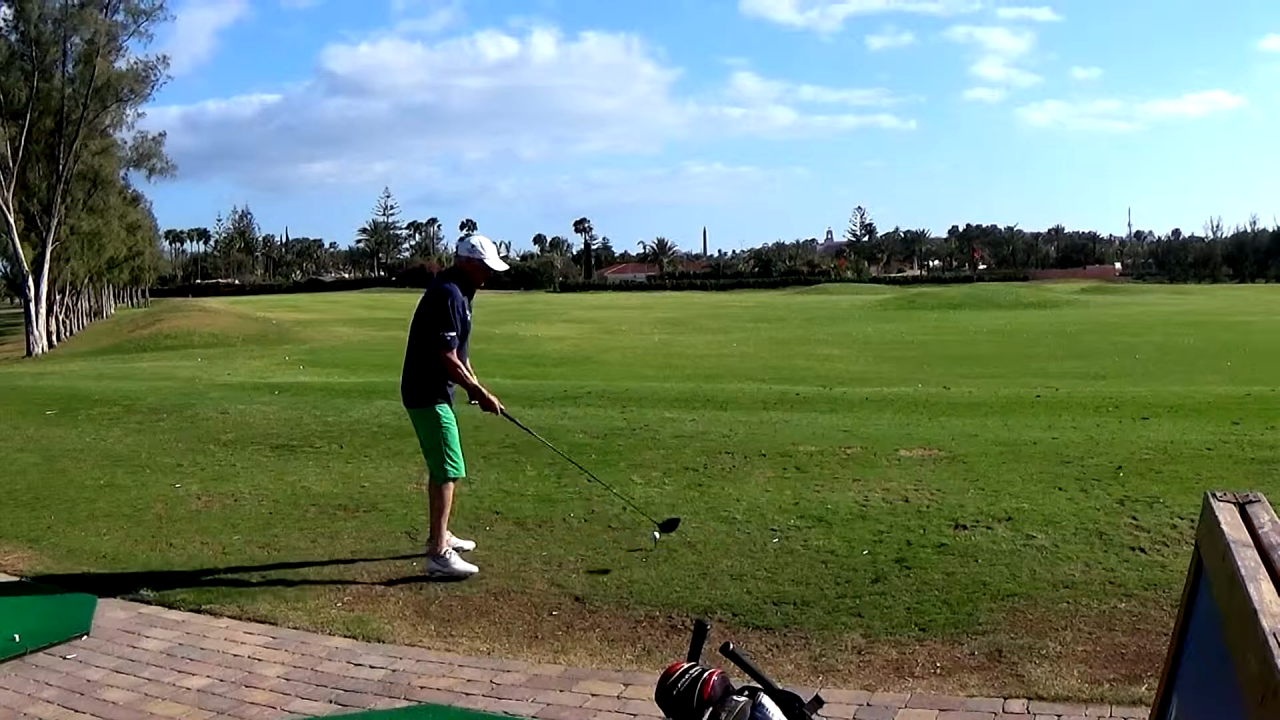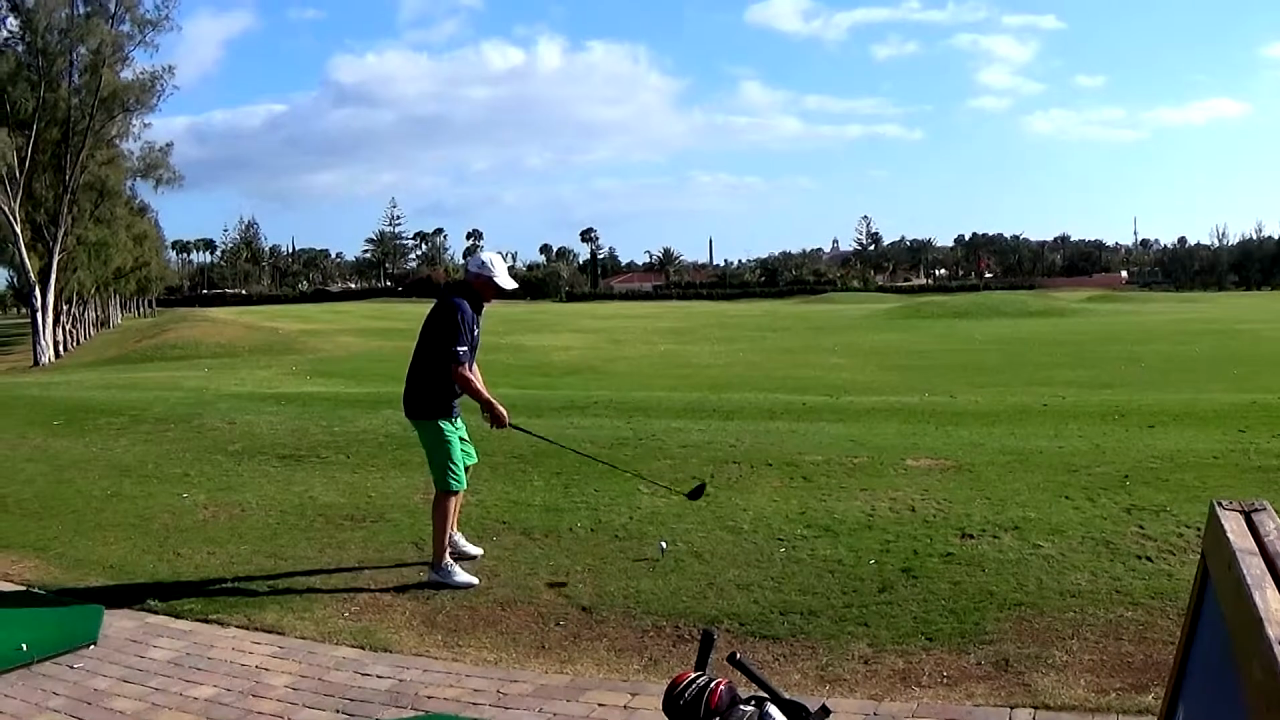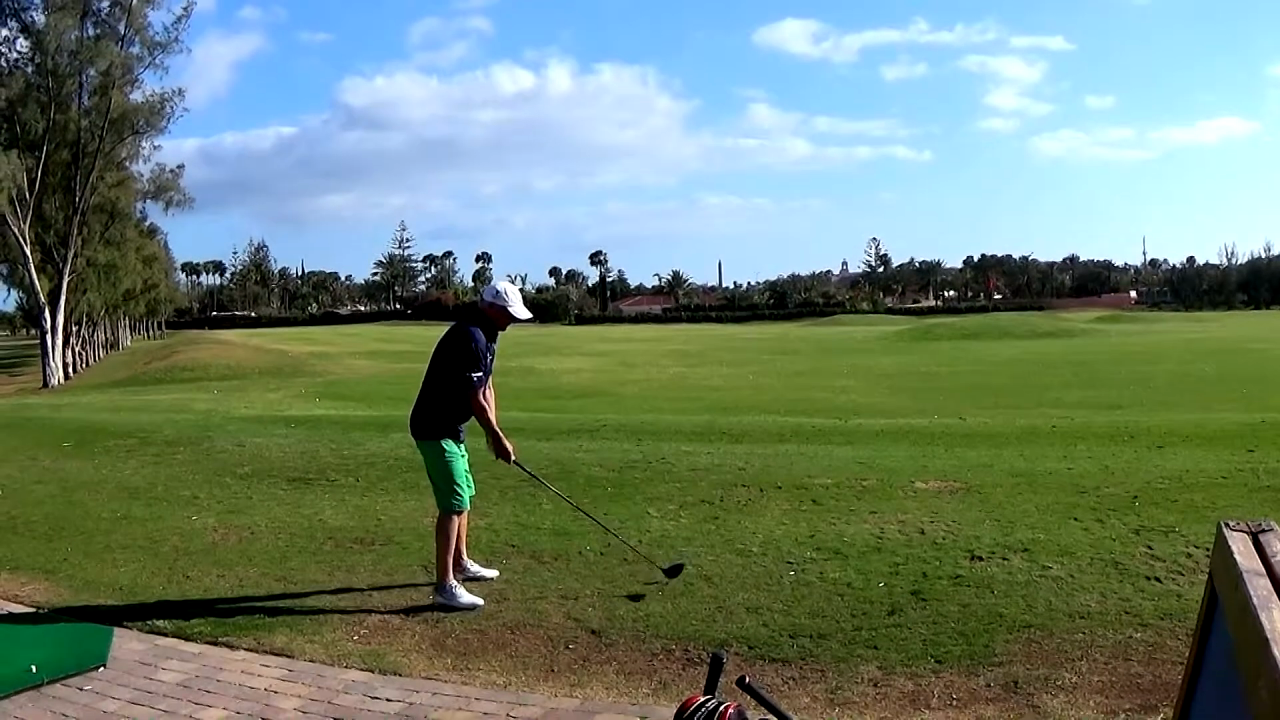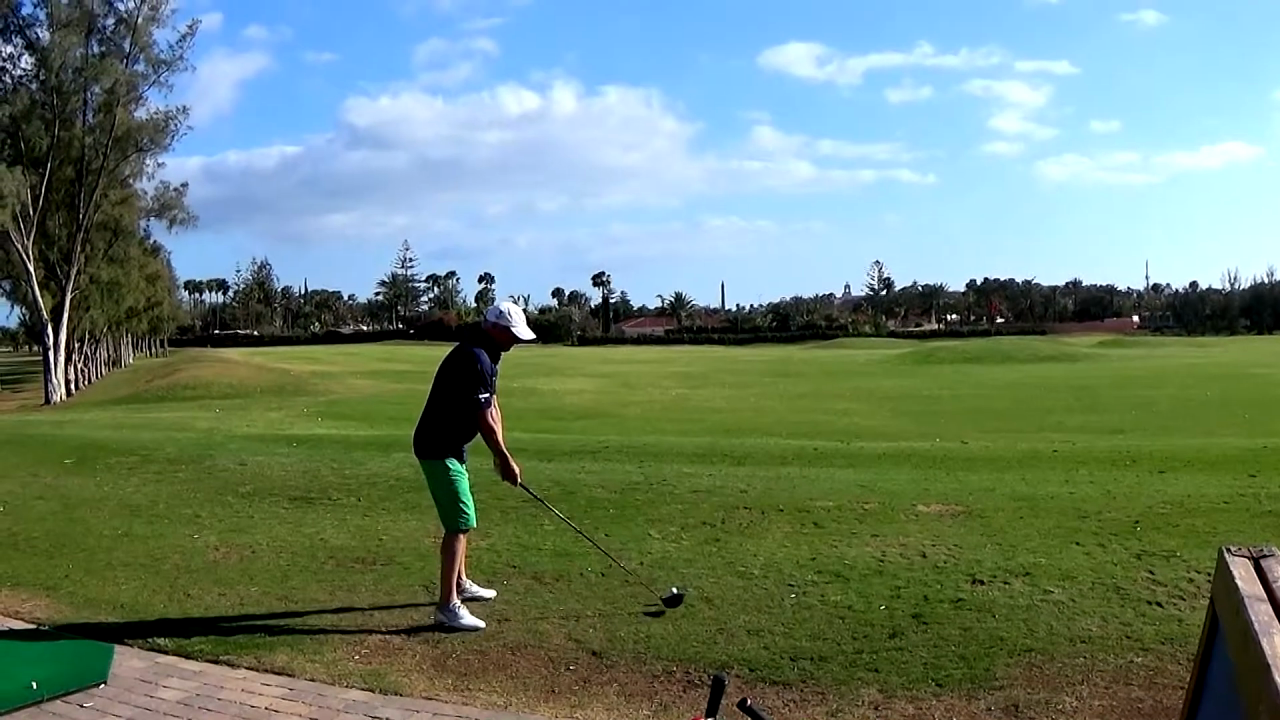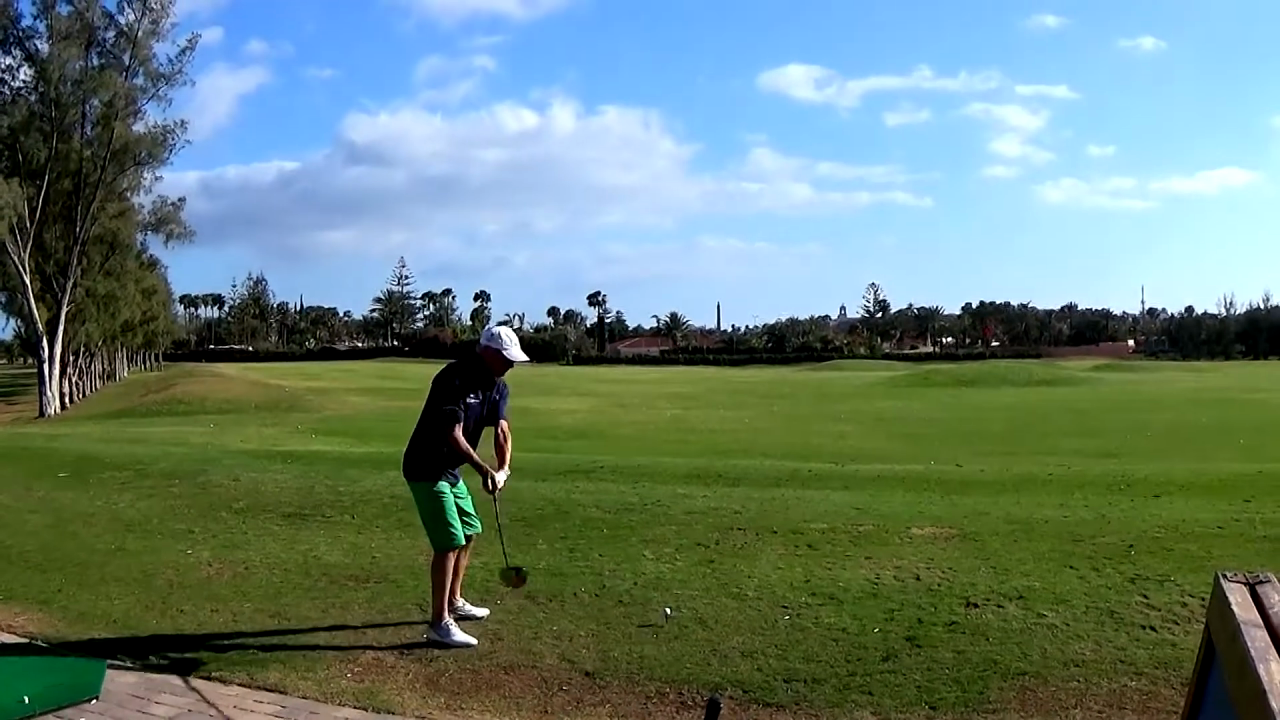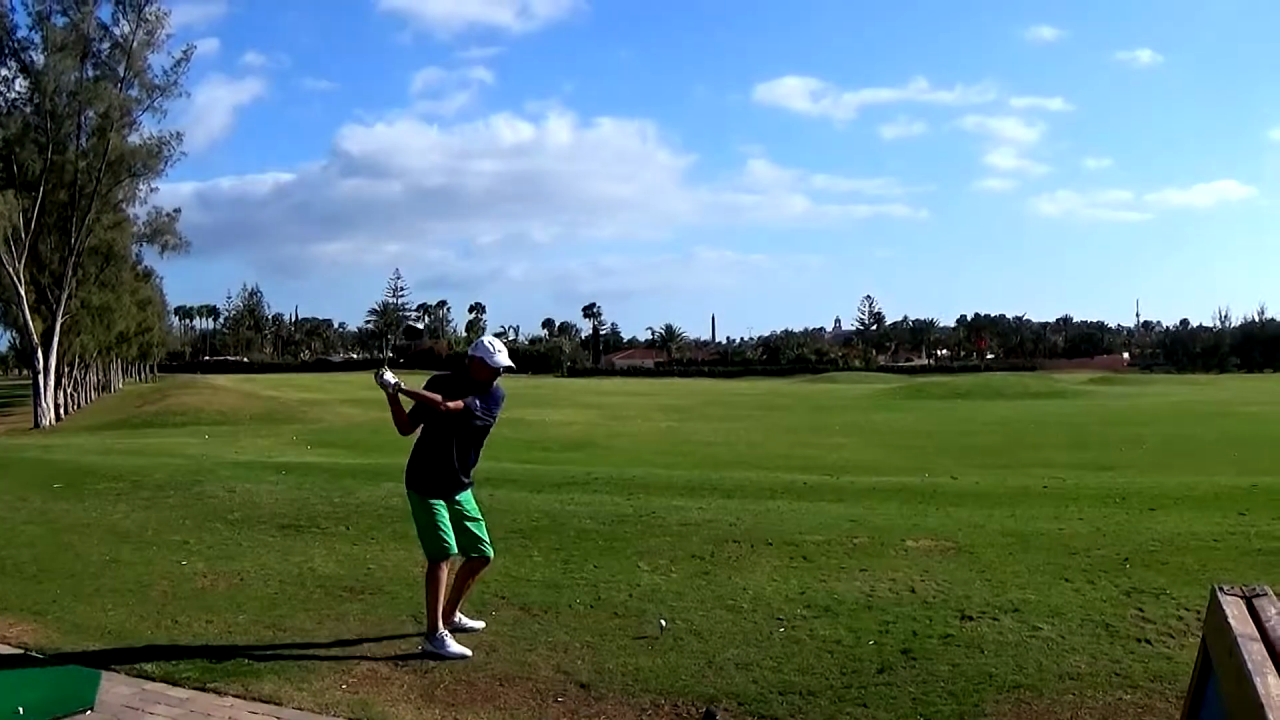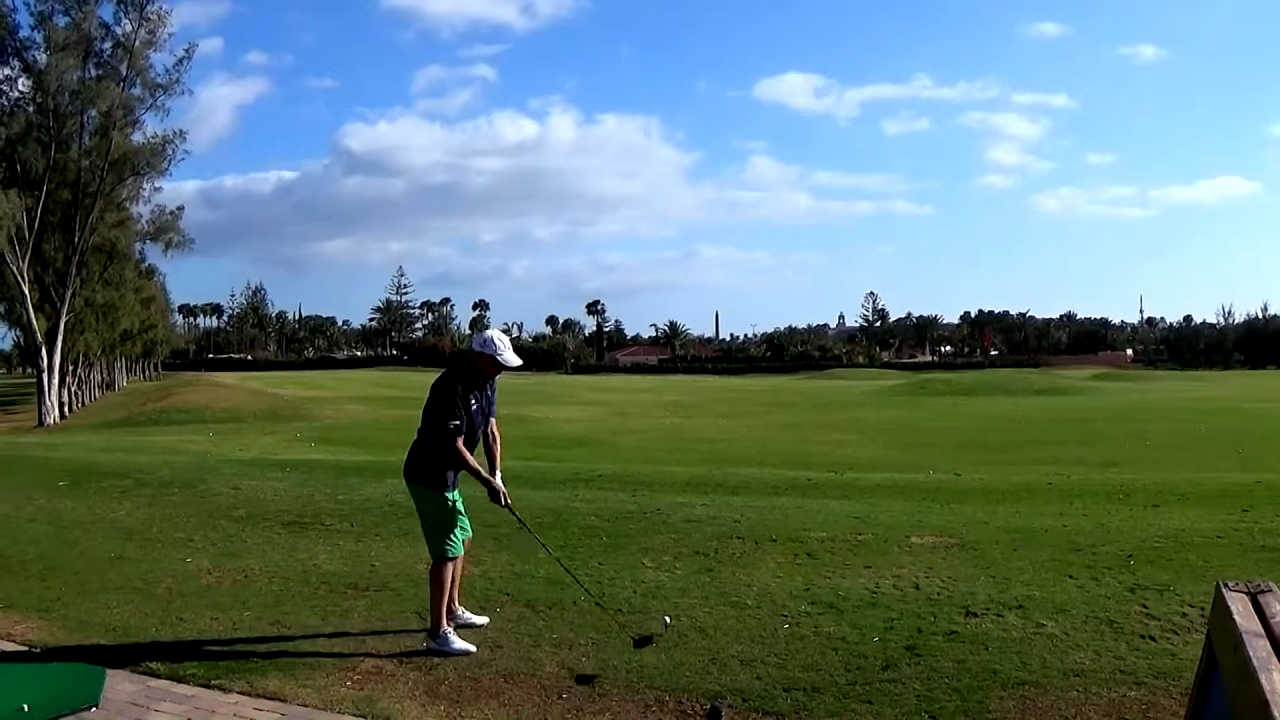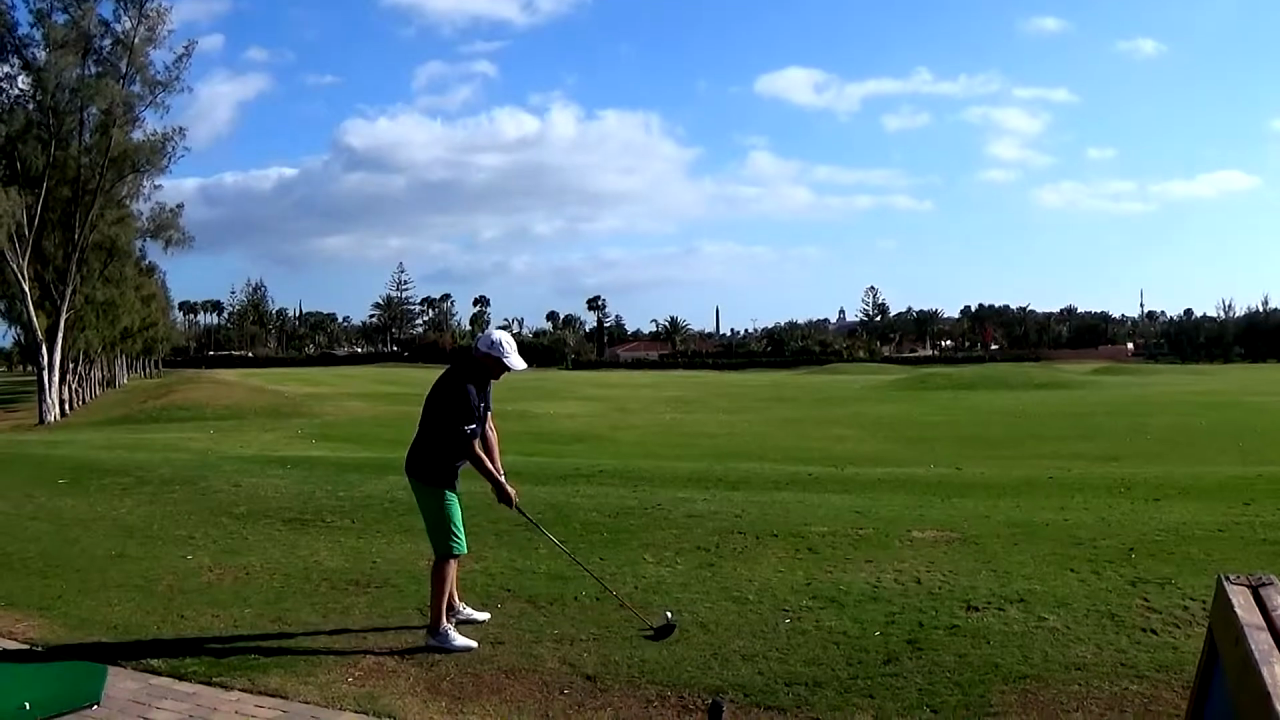
dt=0.5s
person 1, frame 1
left shoulder: (454, 291)
right shoulder: (448, 296)
right elbow: (447, 358)
left wrist: (472, 381)
right wrist: (481, 393)
left hip: (430, 391)
right hip: (428, 394)
left knee: (440, 468)
right knee: (448, 470)
left ankle: (439, 536)
right ankle: (439, 553)
person 1, frame 2
left shoulder: (468, 306)
right shoulder: (456, 310)
left elbow: (469, 362)
right elbow: (460, 373)
left wrist: (488, 401)
right wrist: (492, 406)
left hip: (441, 403)
right hip: (430, 406)
left knee: (465, 462)
right knee: (451, 482)
left ankle: (451, 538)
right ankle: (441, 564)
person 1, frame 3
left shoulder: (485, 334)
right shoulder: (470, 337)
left elbow: (486, 387)
right elbow: (476, 400)
left wrist: (495, 434)
right wrist: (498, 439)
left hip: (449, 426)
right hip: (435, 428)
left knee: (463, 496)
right knee: (454, 503)
left ankle: (461, 563)
right ankle: (445, 584)
person 1, frame 4
left shoulder: (486, 353)
right shoulder: (475, 358)
left elbow: (492, 406)
right elbow: (484, 420)
left wrist: (501, 454)
right wrist: (506, 460)
left hip: (449, 445)
right hip: (438, 448)
left knee: (462, 518)
right knee: (460, 522)
left ankle: (460, 584)
right ankle: (448, 604)
person 1, frame 5
left shoulder: (497, 386)
right shoulder: (454, 378)
left elbow: (502, 430)
right elbow: (453, 436)
left wrist: (503, 469)
right wrist: (482, 470)
left hip: (449, 470)
right hip: (426, 469)
left knee: (468, 532)
right knee: (449, 541)
left ankle: (453, 602)
right ankle: (439, 622)
person 1, frame 6
left shoulder: (494, 396)
right shoulder: (439, 383)
left elbow: (447, 408)
right elbow: (406, 429)
left wrist: (403, 388)
right wrist: (393, 395)
left hip: (460, 486)
right hip: (425, 485)
left knee: (481, 554)
right knee: (443, 554)
left ankle: (450, 614)
right ankle: (435, 633)
person 1, frame 7
left shoulder: (487, 384)
right shoulder: (452, 387)
left elbow: (491, 430)
right elbow: (454, 447)
left wrist: (496, 475)
right wrist: (488, 481)
left hip: (447, 475)
right hip: (429, 476)
left knee: (460, 540)
right knee: (447, 550)
left ankle: (452, 610)
right ankle: (438, 632)
person 1, frame 8
left shoulder: (480, 380)
right shoulder: (461, 389)
left elbow: (487, 430)
right elbow: (472, 450)
left wrist: (501, 477)
right wrist: (500, 486)
left hip: (440, 469)
right hip: (431, 472)
left knee: (451, 542)
right knee: (450, 548)
left ankle: (453, 607)
right ankle: (438, 628)
